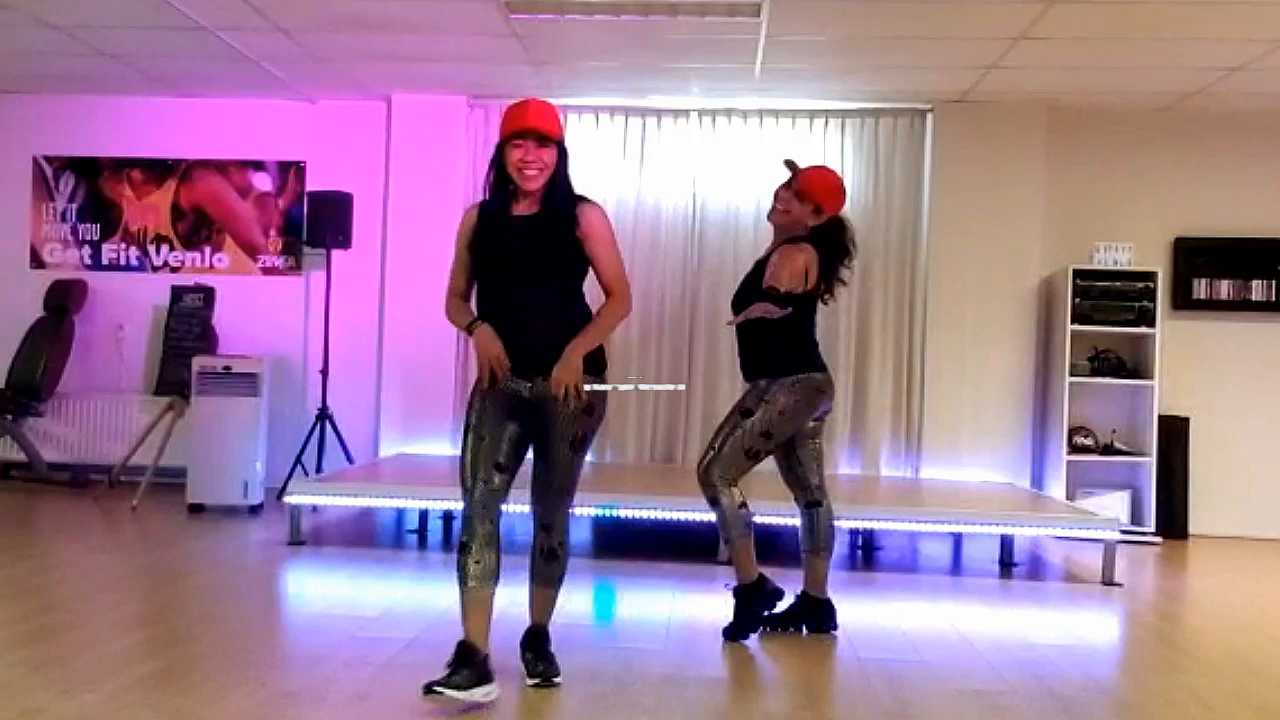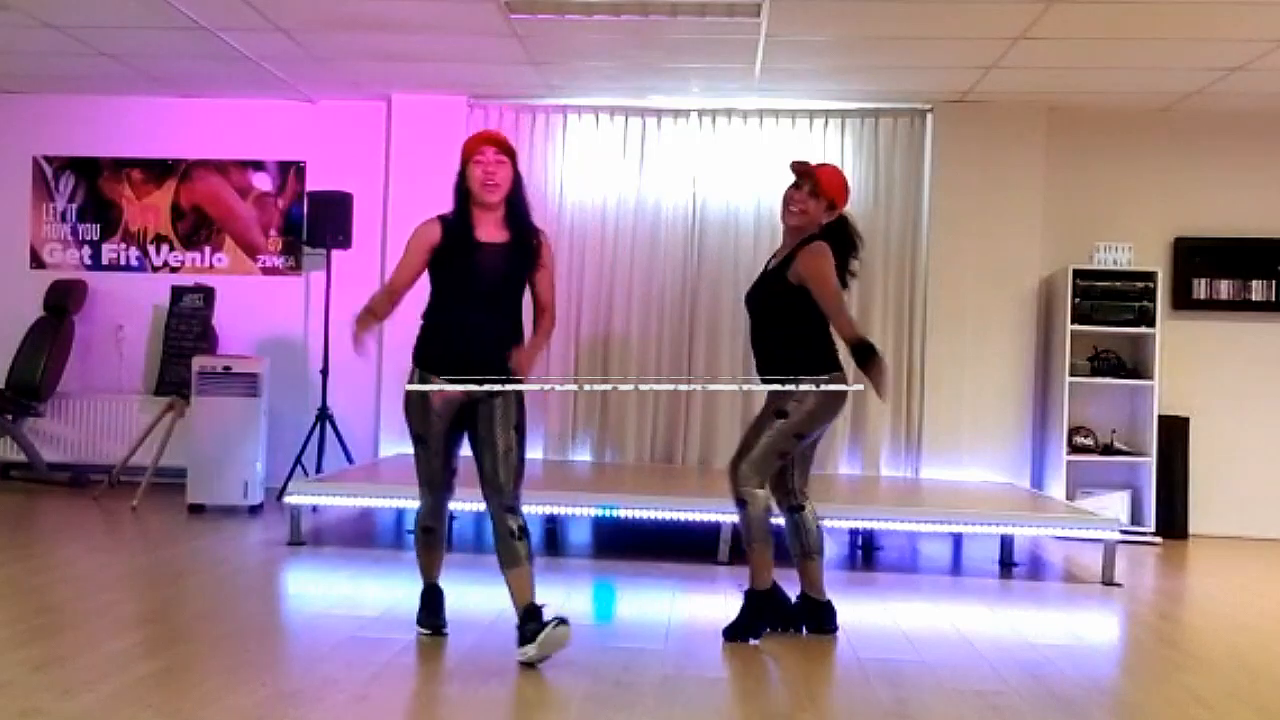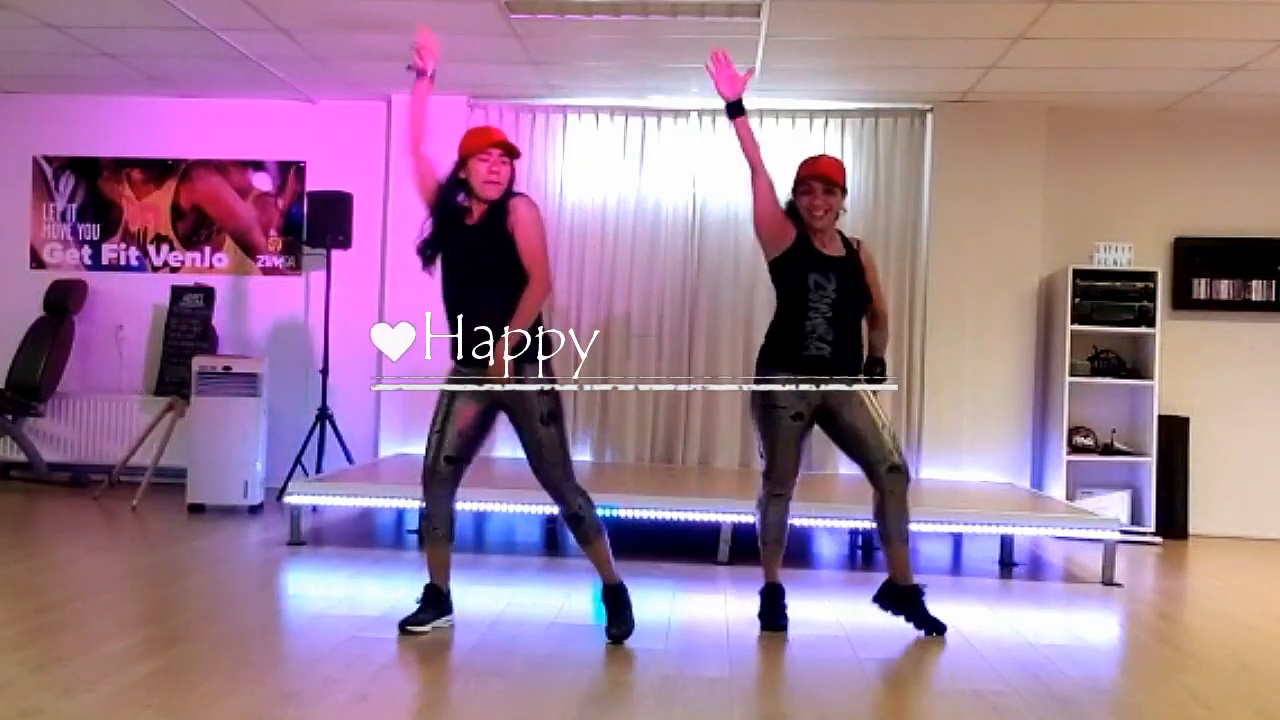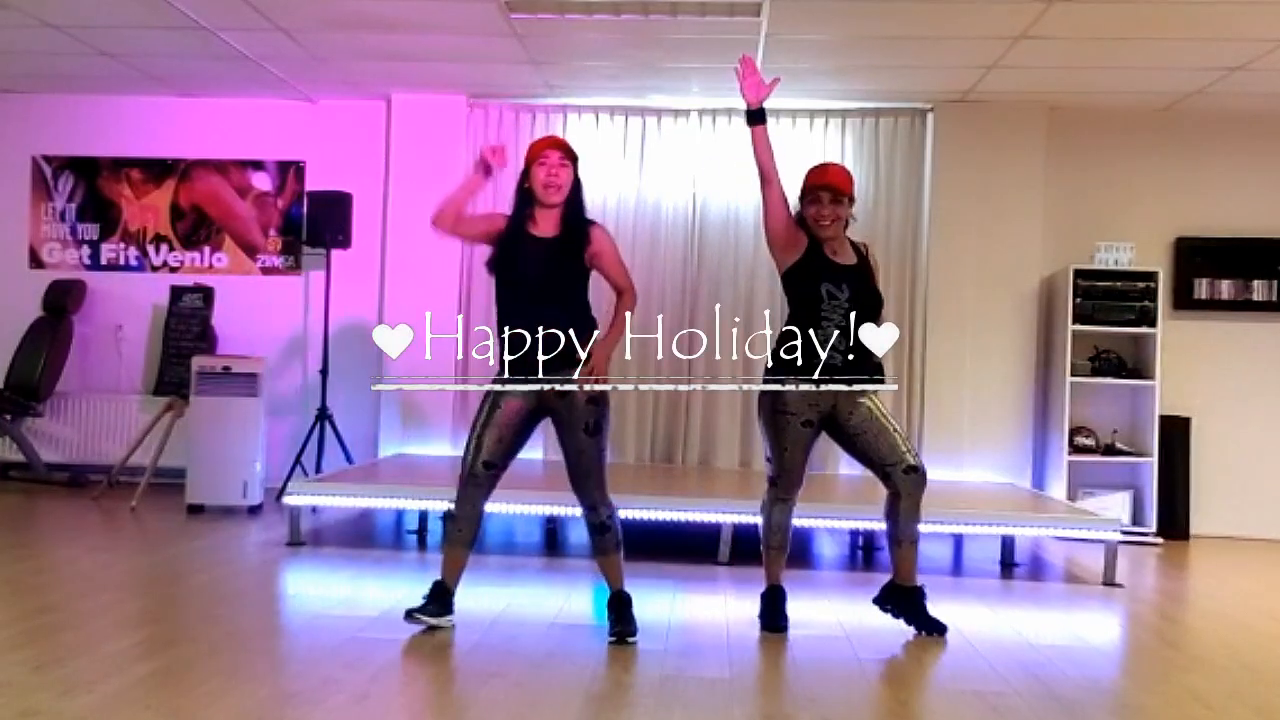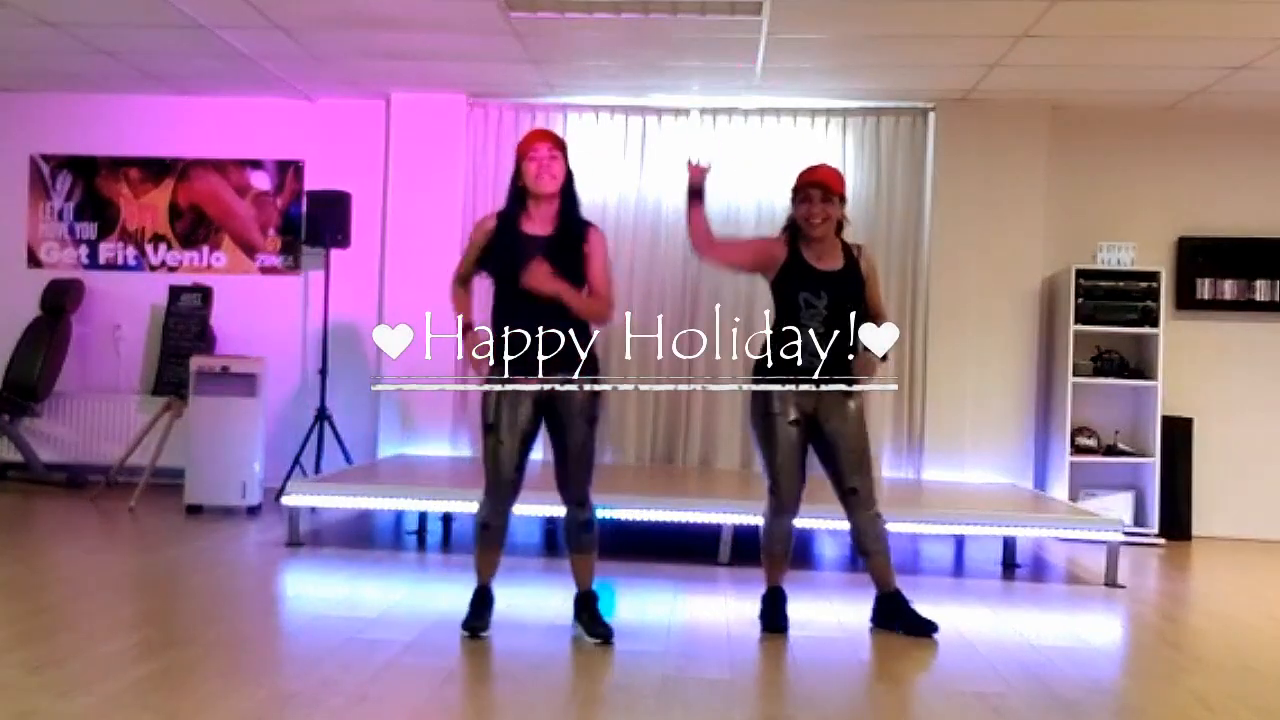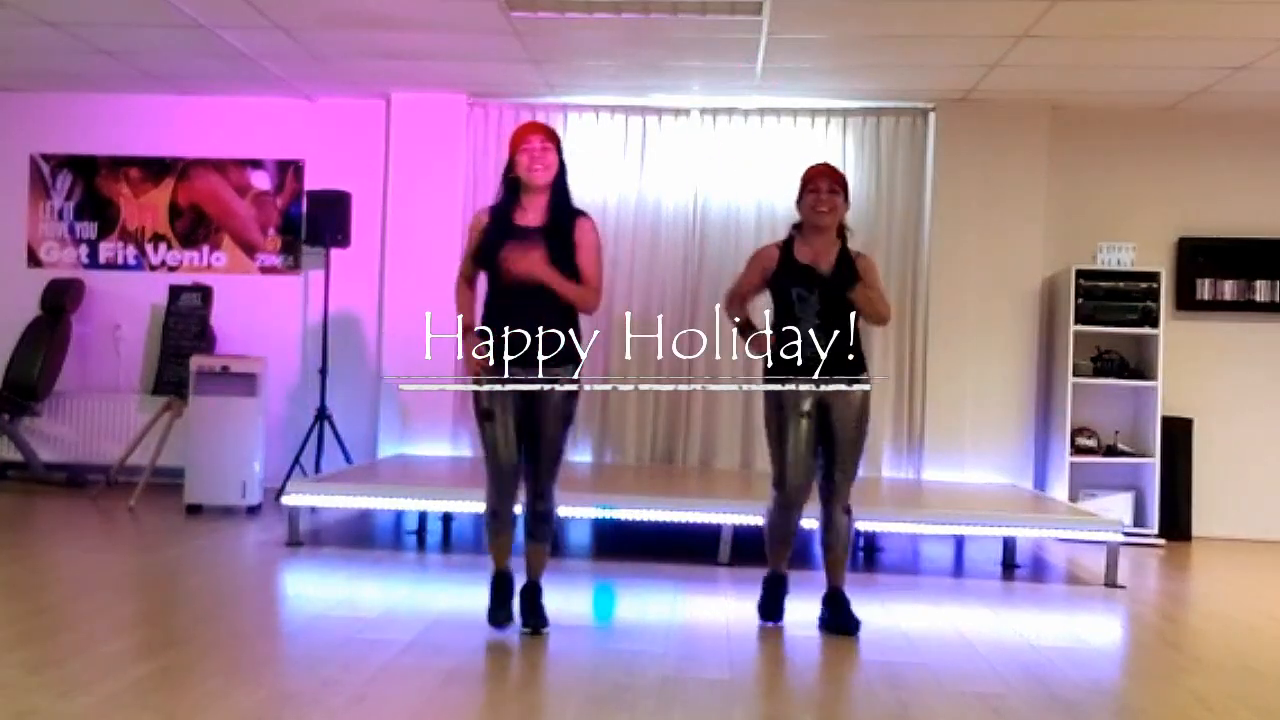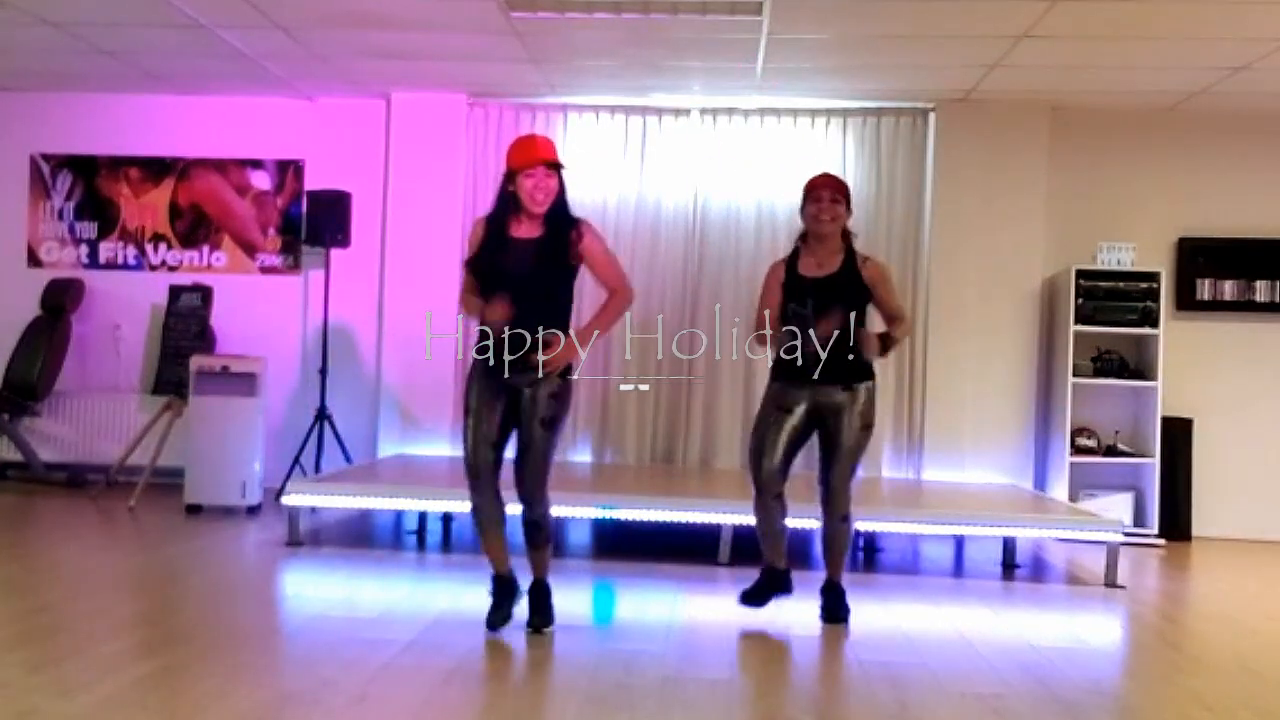
dt=0.7s
person 1, frame 1
left shoulder: (582, 216)
right shoulder: (480, 218)
left elbow: (619, 298)
right elbow: (455, 298)
left wrist: (578, 351)
right wrist: (476, 327)
left hip: (568, 381)
right hip: (501, 381)
left knee: (552, 513)
right knee: (479, 503)
left ankle: (537, 640)
right ankle: (474, 659)
person 1, frame 2
left shoulder: (531, 242)
right shoulder: (437, 233)
left elbow: (546, 312)
right elbow: (392, 293)
left wrist: (532, 350)
right wrist: (370, 314)
left hip: (498, 384)
right hip: (436, 379)
left knee: (505, 498)
right knee: (436, 495)
left ankle: (529, 620)
right ankle: (431, 593)
person 1, frame 3
left shoulder: (516, 211)
right shoulder: (447, 215)
left elbow: (540, 284)
right elbow: (416, 146)
left wrist: (508, 349)
right wrist: (421, 75)
left hip: (525, 372)
right hip: (470, 373)
left knee: (561, 486)
right knee: (436, 480)
left ankle: (613, 591)
right ankle: (437, 599)
person 1, frame 4
left shoulder: (590, 234)
right shoulder: (505, 228)
left elbow: (627, 293)
right elbow: (444, 221)
left wrist: (604, 347)
right wrist: (483, 170)
left hip: (575, 379)
right hip: (516, 378)
left knee: (592, 495)
right knee: (472, 482)
left ankle: (619, 601)
right ankle: (442, 596)
person 1, frame 5
left shoulder: (586, 236)
right shoulder: (493, 228)
left elbow: (602, 311)
right elbow: (461, 285)
left wrist: (558, 288)
right wrist: (470, 335)
left hip: (570, 373)
right hip: (511, 374)
left knee: (576, 493)
right knee: (501, 489)
left ankle: (586, 603)
right ankle: (483, 592)
person 1, frame 6
left shoulder: (577, 226)
right shoulder: (489, 221)
left elbow: (591, 300)
right elbow: (465, 281)
left wrist: (545, 272)
right wrist: (470, 334)
left hip: (555, 366)
right hip: (497, 365)
left knee: (541, 482)
right knee: (503, 477)
left ankle: (533, 590)
right ankle: (501, 576)
person 1, frame 7
left shoulder: (576, 234)
right shoulder: (485, 230)
left elbow: (620, 294)
right elbow: (468, 295)
left wrist: (575, 341)
right wrist: (483, 312)
left hip: (547, 376)
right hip: (492, 369)
left knee: (532, 486)
right knee: (480, 478)
left ankle: (541, 587)
right ankle: (502, 579)
person 2, frame 1
left shoulder: (793, 254)
right shoulder: (795, 252)
left elbow: (775, 295)
left wrist: (768, 304)
left hip: (785, 386)
right hip: (805, 384)
left knee: (715, 474)
right knee: (810, 492)
left ankle: (753, 588)
right ankle: (815, 602)
person 2, frame 2
left shoulder: (813, 253)
right shoulder: (785, 253)
left elbow: (834, 308)
left wrist: (862, 349)
left hip: (809, 385)
right hip: (797, 386)
left knee: (747, 474)
right knee: (789, 492)
left ankle: (762, 595)
right ankle: (814, 604)
person 2, frame 3
left shoulder: (858, 252)
right shoulder: (783, 237)
left elbow: (877, 315)
right elbow: (756, 170)
left wrist: (876, 369)
right wrist: (734, 105)
left hip: (844, 384)
right hip: (786, 381)
left knee: (892, 472)
right knee: (779, 484)
left ankle: (901, 589)
right ankle: (772, 589)
person 2, frame 4
left shoulder: (864, 256)
right shoulder: (793, 247)
right elbow: (769, 180)
left wrist: (871, 372)
right wrist: (755, 112)
left hip: (852, 391)
right hip: (794, 387)
left knee: (909, 475)
right knee: (784, 488)
left ankle: (903, 590)
right ankle: (773, 593)
person 2, frame 5
left shoulder: (859, 260)
right shoulder: (778, 253)
left elbow: (879, 319)
right elbow: (706, 247)
left wrist: (870, 350)
right wrist: (696, 194)
left hip: (838, 393)
right hip: (780, 389)
left knee: (861, 496)
right knee: (784, 496)
left ankle: (889, 600)
right ankle: (774, 596)
person 2, frame 6
left shoulder: (858, 264)
right shoulder: (772, 256)
left elbow: (882, 315)
right elbow: (734, 300)
left wrist: (840, 278)
right wrist: (751, 332)
left hip: (847, 386)
right hip: (790, 384)
left knee: (837, 494)
right knee: (792, 489)
left ankle: (835, 597)
right ankle: (776, 577)
person 2, frame 7
left shoulder: (865, 266)
right shoulder: (783, 270)
left elbow: (899, 320)
right elbow: (764, 329)
left wrist: (881, 342)
right wrist: (808, 334)
left hip: (849, 390)
right hip: (792, 386)
left knee: (836, 492)
right knee: (765, 473)
left ankle: (833, 587)
right ankle: (774, 570)
